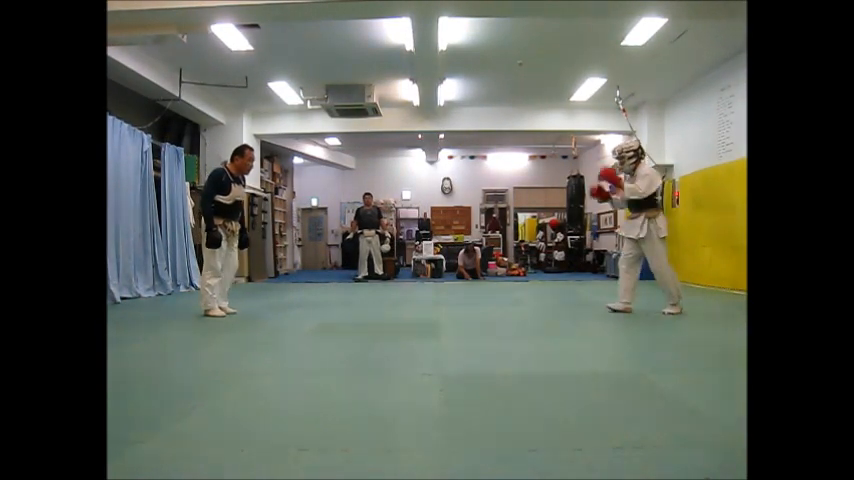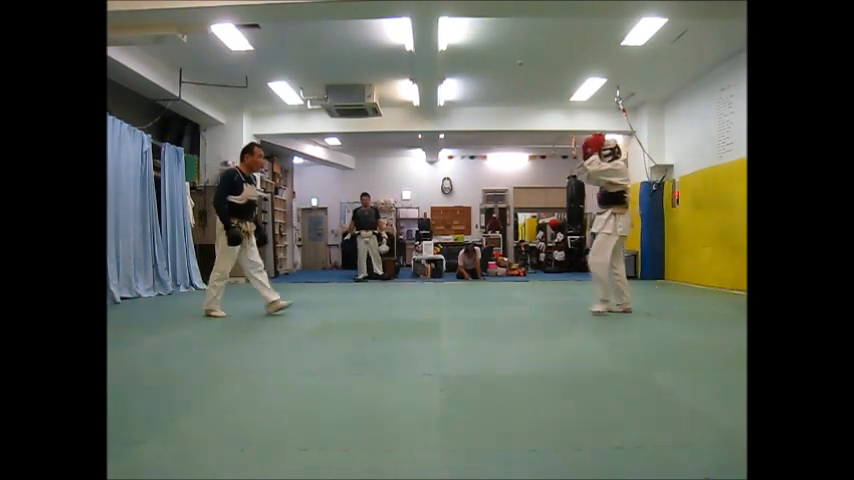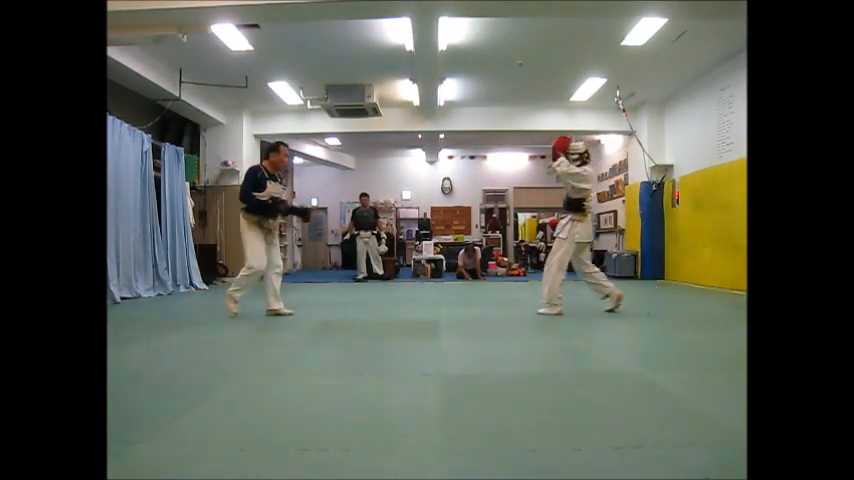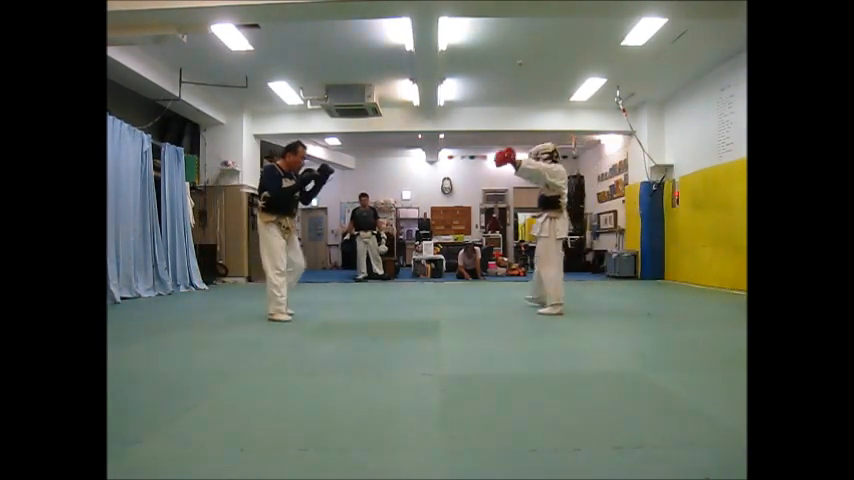
dt=0.3s
person 1, frame 1
left shoulder: (647, 173)
right shoulder: (631, 177)
left elbow: (637, 192)
right elbow: (623, 201)
left wrist: (617, 183)
right wrist: (607, 194)
left hip: (650, 225)
right hip: (635, 225)
left knee: (660, 266)
right knee: (626, 264)
left ankle: (675, 303)
right ankle: (625, 302)
person 1, frame 2
left shoulder: (619, 167)
right shoulder: (605, 172)
left elbow: (593, 170)
right elbow: (583, 175)
left wrist: (594, 152)
right wrist: (587, 155)
left hip: (615, 220)
right hip: (610, 220)
left knee: (597, 259)
right knee: (614, 263)
left ankle: (603, 301)
right ankle: (624, 303)
person 1, frame 3
left shoulder: (585, 173)
right shoulder: (578, 174)
left elbow: (561, 170)
right elbow: (556, 170)
left wrist: (561, 154)
right wrist: (557, 155)
left hip: (574, 226)
right hip: (576, 225)
left knee: (555, 264)
right knee: (584, 266)
left ankle: (553, 305)
right ankle: (612, 293)
person 1, frame 4
left shoulder: (557, 171)
right shoulder: (548, 174)
left elbow: (533, 166)
right elbow: (528, 172)
left wrist: (512, 159)
right wrist: (513, 159)
left hip: (552, 223)
right hip: (547, 222)
left knee: (549, 264)
right knee: (541, 261)
left ankle: (556, 304)
right ankle: (540, 295)
person 2, frame 1
left shoulder: (241, 179)
right shoulder: (218, 175)
right elbow: (205, 203)
left wrist: (243, 230)
right wrist: (211, 229)
left hip: (231, 227)
right hip: (216, 226)
left knee: (230, 267)
right knee: (213, 268)
left ankle: (221, 303)
right ankle: (210, 306)
person 2, frame 2
left shoulder: (251, 178)
right shoulder: (230, 175)
right elbow: (218, 202)
left wrist: (257, 229)
right wrist: (228, 227)
left hip: (247, 228)
right hip: (231, 227)
left knee: (256, 266)
right knee: (222, 268)
left ankle: (273, 301)
right ankle: (211, 307)
person 2, frame 3
left shoulder: (277, 177)
right shoulder: (255, 172)
right elbow: (244, 197)
left wrist: (294, 210)
right wrist: (270, 207)
left hip: (270, 225)
right hip: (253, 223)
left knee: (275, 267)
right knee: (257, 265)
left ankle: (274, 305)
right ankle: (233, 295)
person 2, frame 4
left shoulder: (293, 174)
right shoulder: (270, 171)
left elbow: (305, 199)
right elbow: (277, 195)
left wrist: (319, 181)
right wrist: (301, 183)
left hip: (287, 225)
right hip: (271, 224)
left knee: (296, 265)
right knee: (277, 267)
left ankle: (280, 303)
right ankle: (275, 310)
